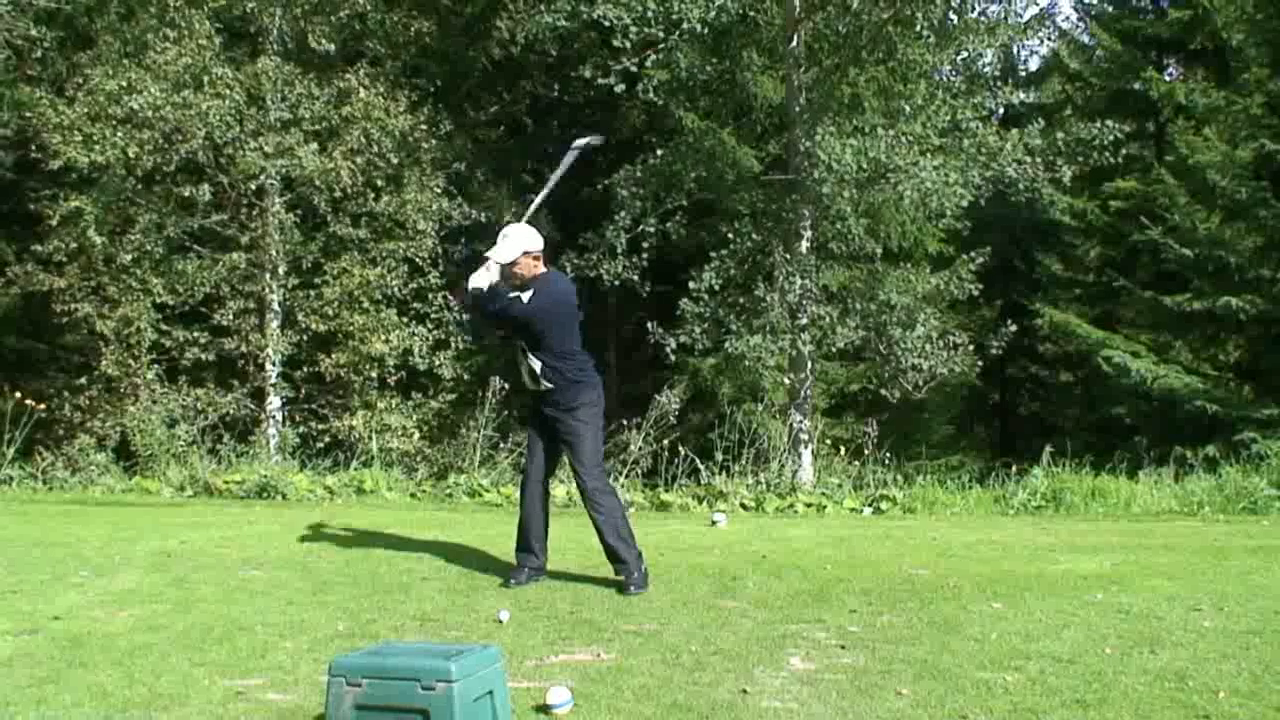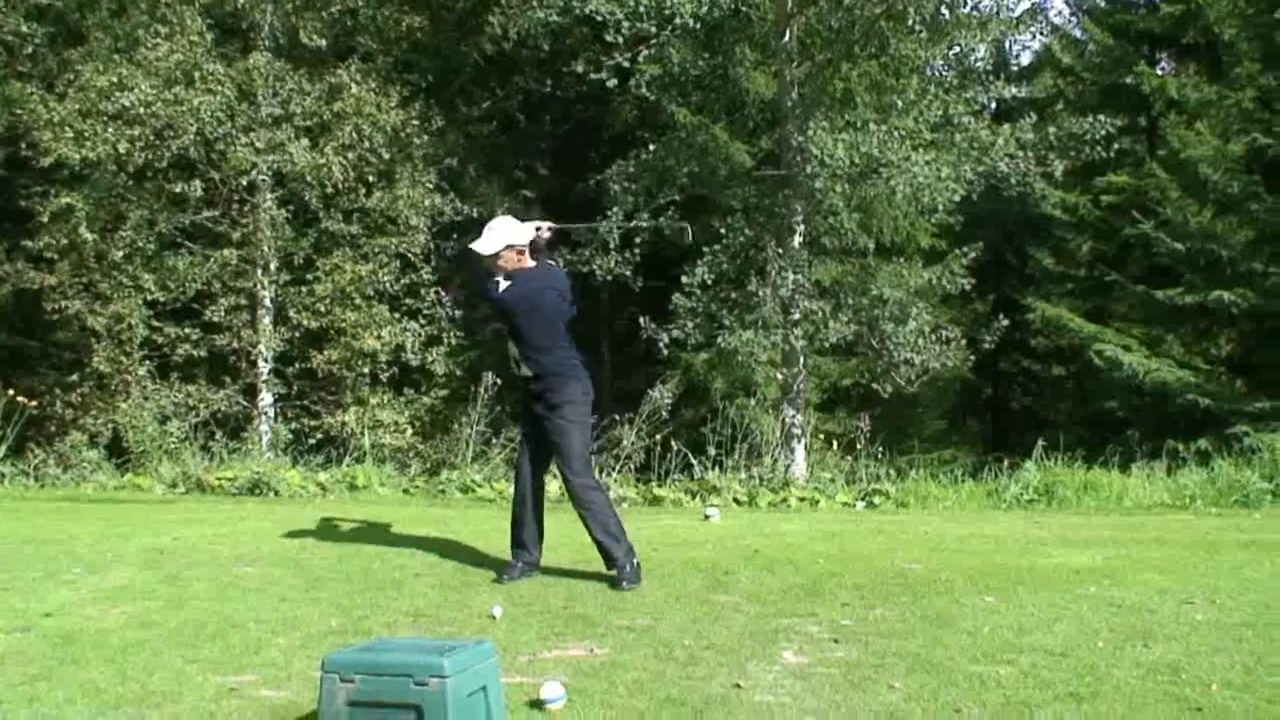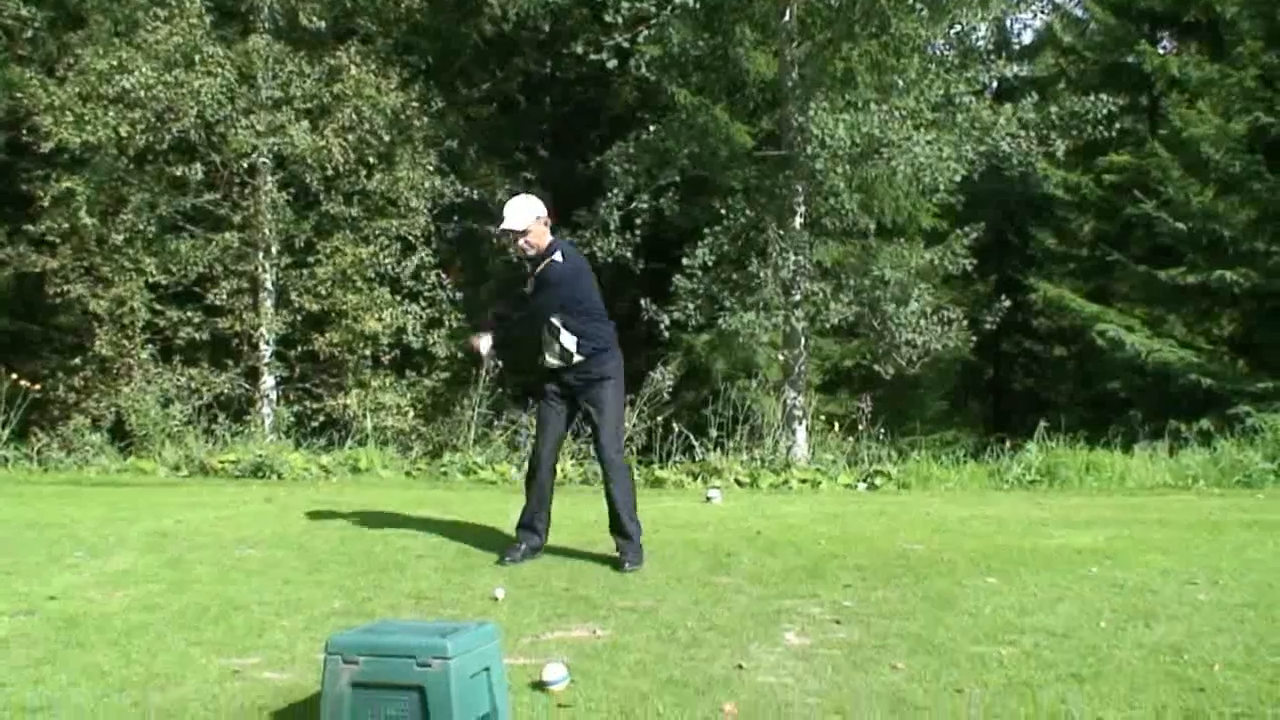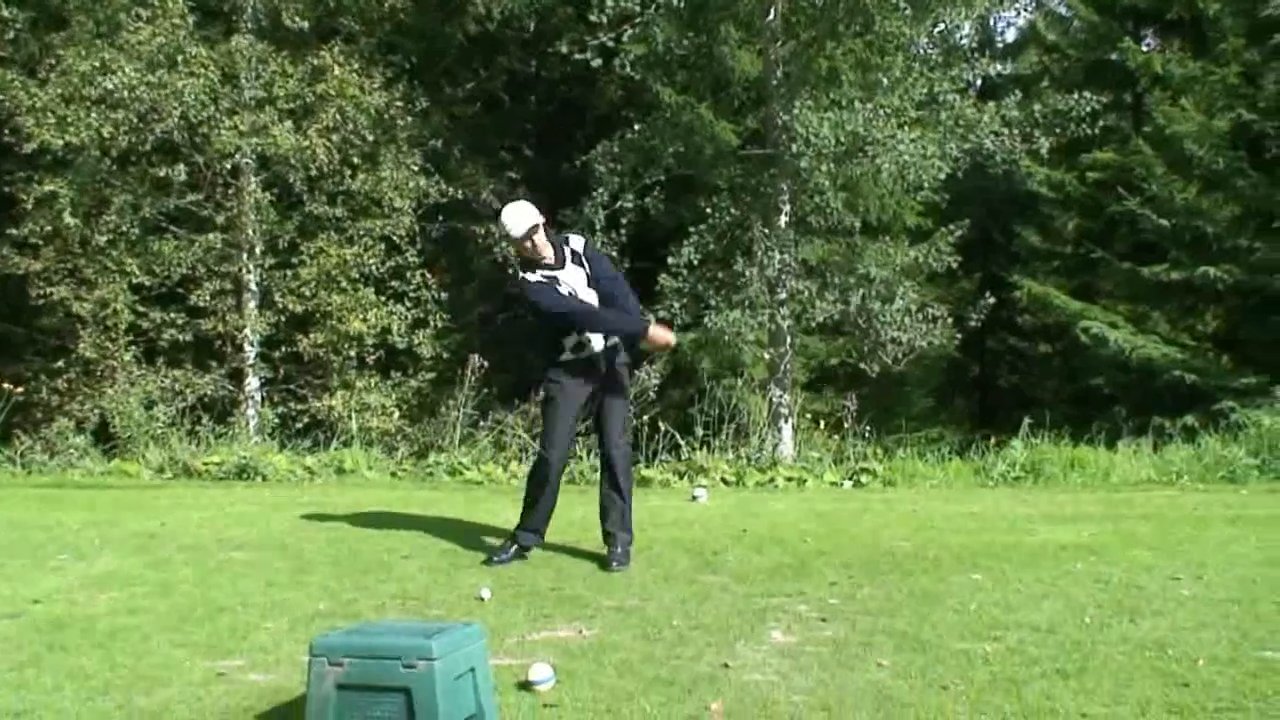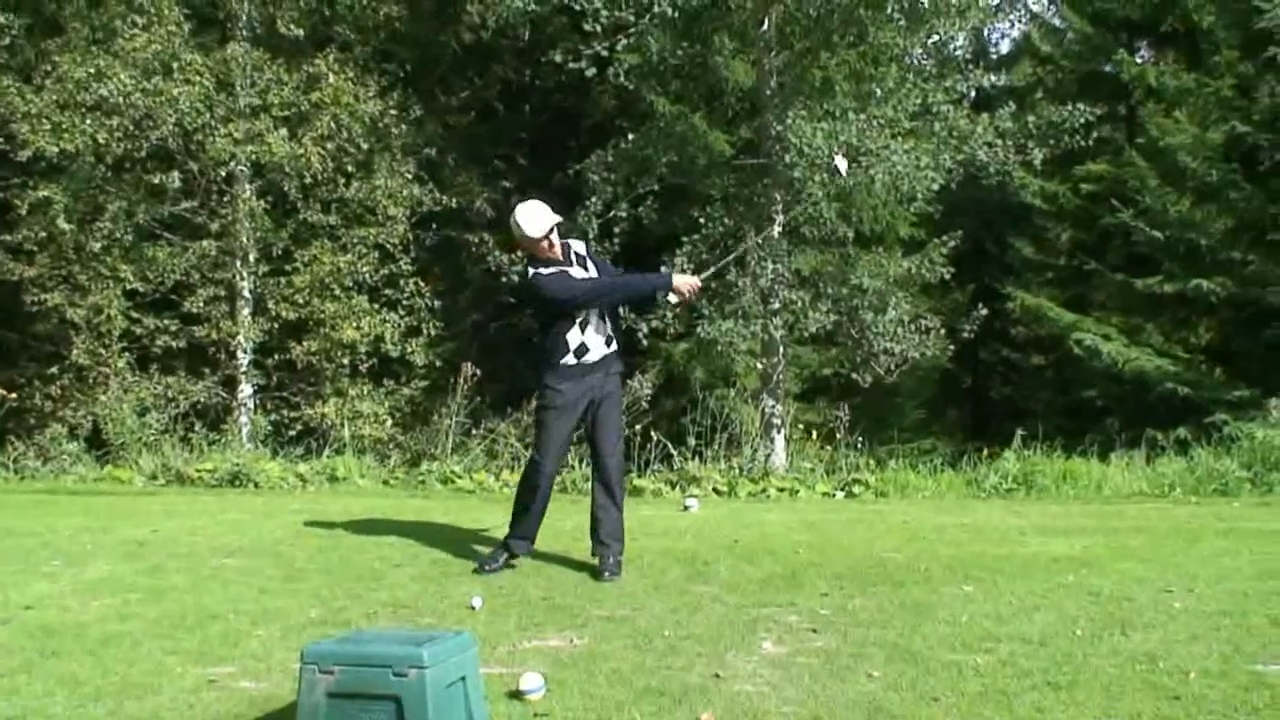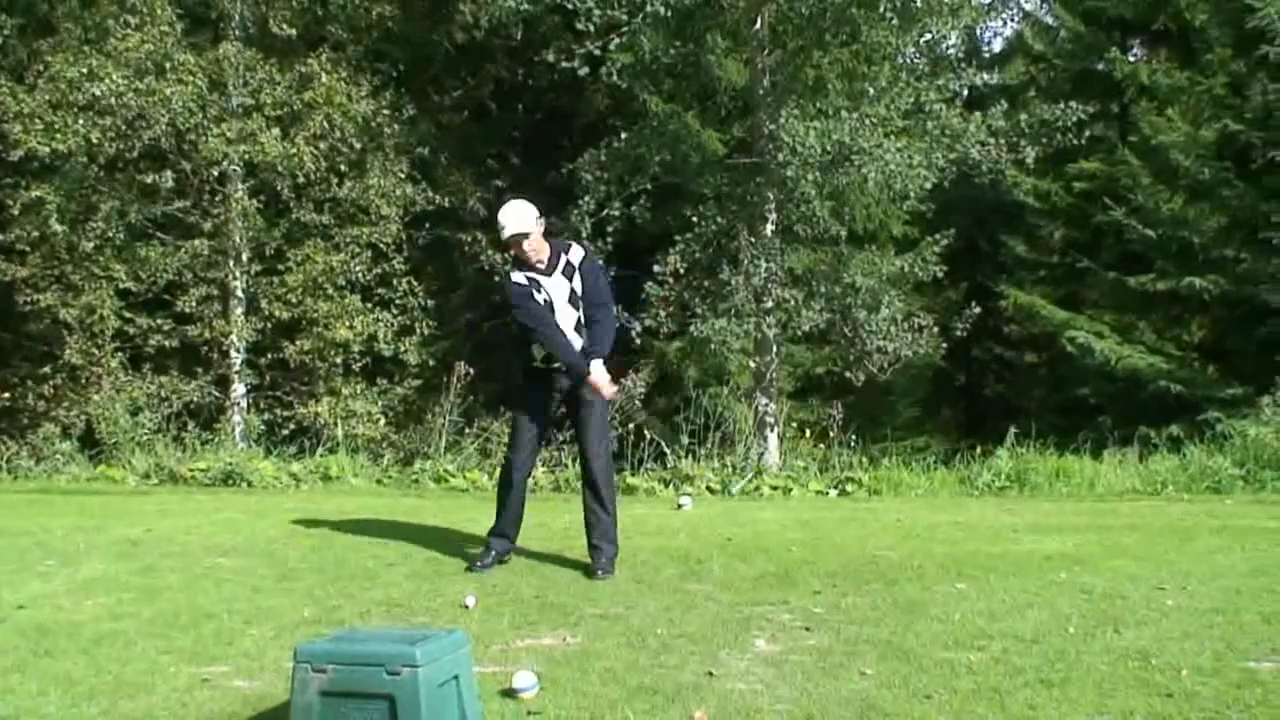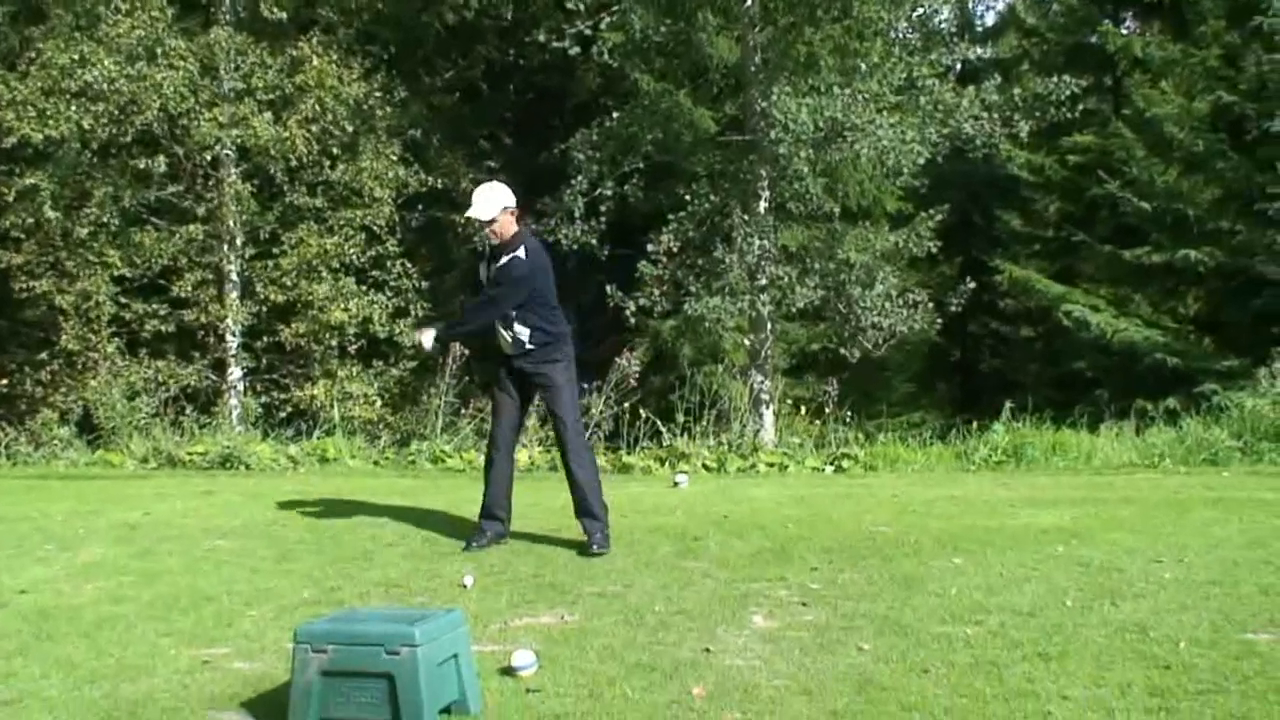
dt=0.3s
person 1, frame 1
left shoulder: (530, 305)
right shoulder: (556, 282)
left elbow: (487, 306)
left wrist: (487, 278)
right wrist: (496, 276)
left hip: (577, 401)
right hip: (547, 399)
left knee: (593, 483)
right knee: (533, 480)
left ankle: (632, 567)
right ankle: (531, 561)
person 1, frame 2
left shoulder: (509, 294)
right shoulder: (554, 275)
left elbow: (488, 281)
left wrist: (530, 238)
left hip: (564, 394)
right hip: (541, 392)
left knee: (579, 480)
right knee: (527, 475)
left ankle: (624, 561)
right ankle: (525, 556)
person 1, frame 3
left shoulder: (562, 267)
right shoulder: (544, 261)
left elbow: (531, 319)
left wrist: (493, 339)
left hip: (598, 370)
right hip: (558, 373)
left knee: (610, 455)
right knee: (543, 456)
left ankle: (629, 542)
right ankle: (531, 537)
person 1, frame 4
left shoulder: (578, 246)
right shoulder: (531, 284)
left elbow: (616, 290)
right elbow: (582, 315)
left wrist: (641, 329)
right wrist: (642, 329)
left hip: (611, 360)
right hip: (568, 373)
left knee: (617, 453)
right knee: (551, 457)
left ankle: (617, 541)
right ankle: (526, 536)
person 1, frame 5
left shoulder: (579, 250)
right shoulder: (541, 280)
left elbow: (618, 281)
right elbow: (602, 292)
left wrist: (665, 288)
right wrist: (666, 281)
left hip: (606, 371)
right hip: (563, 380)
left knee: (609, 462)
right knee: (544, 464)
left ankle: (608, 551)
right ankle: (515, 544)
person 1, frame 6
left shoulder: (578, 258)
right shoulder: (515, 281)
left elbow: (603, 314)
right elbow: (544, 335)
left wrist: (595, 361)
right wrist: (585, 370)
left hip: (587, 374)
right hip: (542, 377)
left knee: (597, 461)
right knee: (518, 461)
left ankle: (603, 550)
right ankle: (501, 540)
person 1, frame 7
left shoulder: (524, 261)
right shoulder: (495, 251)
left elbow: (486, 312)
right elbow: (477, 305)
left wrist: (438, 334)
right wrist: (444, 333)
left hip: (550, 357)
right hip: (511, 360)
left knee: (571, 438)
right knee: (500, 442)
left ankle: (596, 527)
right ankle: (494, 522)
